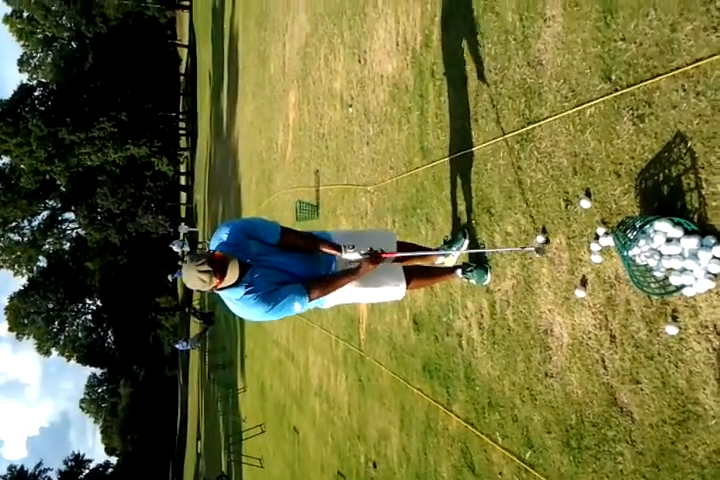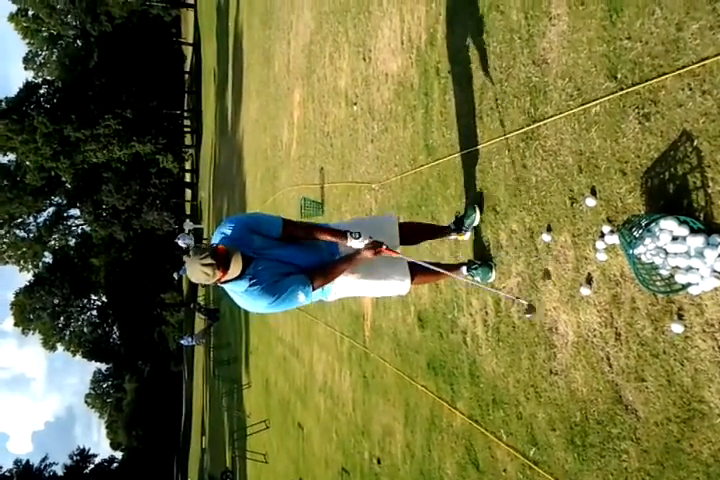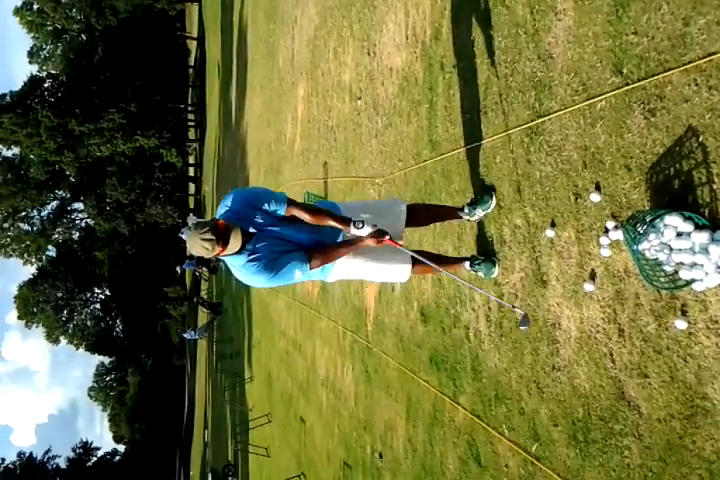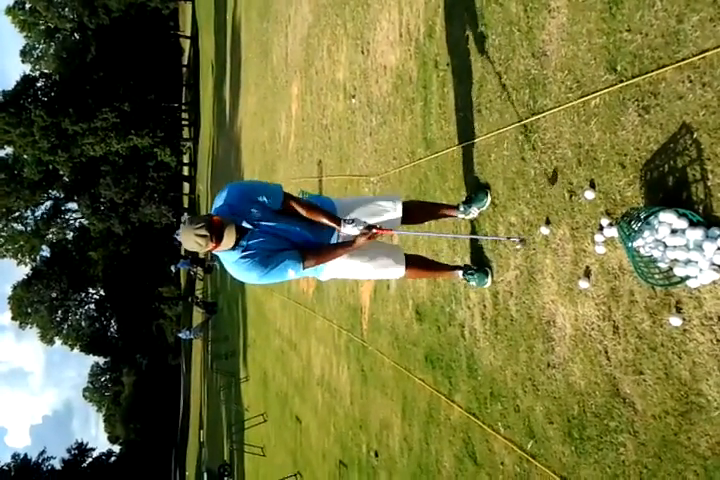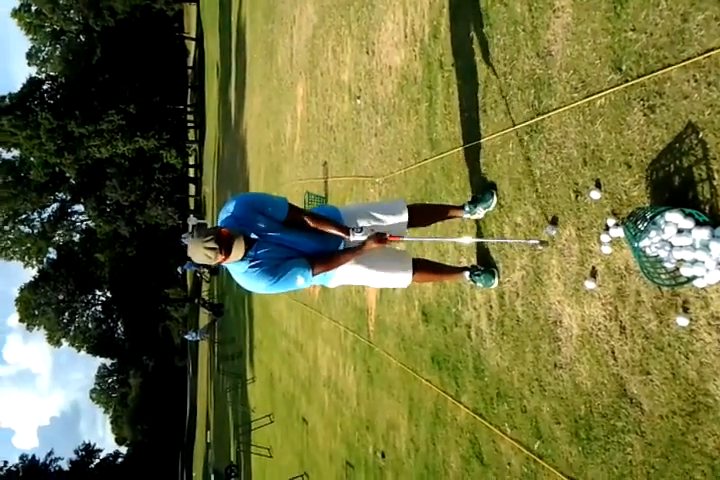
dt=0.4s
person 1, frame 1
left shoulder: (226, 235)
right shoulder: (253, 305)
left elbow: (289, 237)
right elbow: (311, 294)
left wrist: (342, 250)
right wrist: (359, 271)
left hip: (325, 245)
right hip: (330, 284)
left knee: (390, 249)
right knee: (404, 279)
left ankle: (440, 256)
right ankle: (459, 272)
person 1, frame 2
left shoulder: (229, 230)
right shoulder: (258, 298)
left elbow: (293, 229)
right elbow: (316, 282)
left wrist: (345, 237)
right wrist: (359, 257)
left hip: (329, 242)
right hip: (335, 280)
left knee: (398, 230)
right knee: (408, 275)
left ankle: (454, 229)
right ankle: (463, 268)
person 1, frame 3
left shoulder: (236, 202)
right shoulder: (254, 271)
left elbow: (299, 210)
right elbow: (316, 260)
left wrist: (346, 224)
right wrist: (361, 243)
left hip: (333, 216)
right hip: (336, 256)
left knee: (408, 213)
right knee: (408, 264)
left ankle: (466, 212)
right ankle: (466, 263)
person 1, frame 4
left shoulder: (231, 196)
right shoulder: (247, 267)
left elbow: (293, 202)
right elbow: (307, 262)
left wrist: (339, 223)
right wrist: (355, 244)
left hip: (331, 212)
right hip: (331, 256)
left knee: (402, 209)
right knee: (402, 264)
left ankle: (460, 210)
right ankle: (459, 272)
person 1, frame 5
left shoulder: (236, 208)
right shoulder: (257, 278)
left elbow: (298, 215)
right elbow: (317, 268)
left wrist: (347, 232)
right wrist: (364, 247)
left hip: (334, 220)
right hip: (338, 263)
left knee: (408, 214)
right knee: (409, 271)
left ankle: (466, 210)
right ankle: (466, 273)
